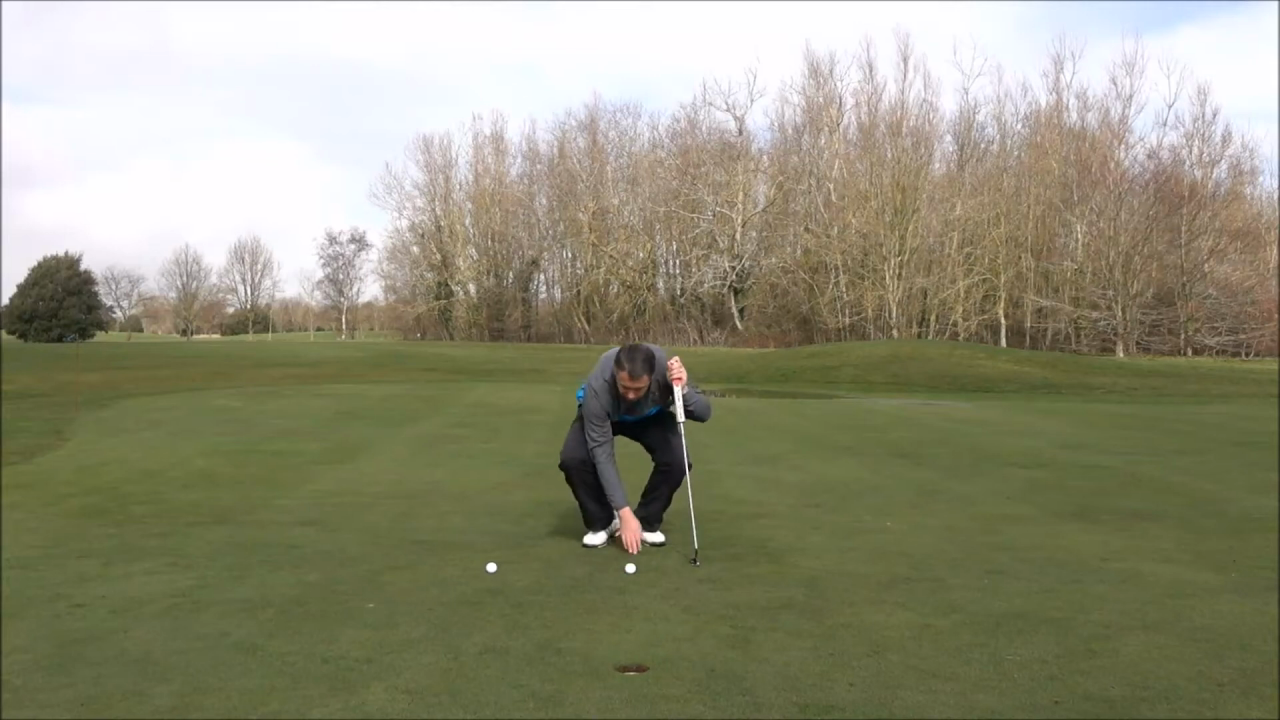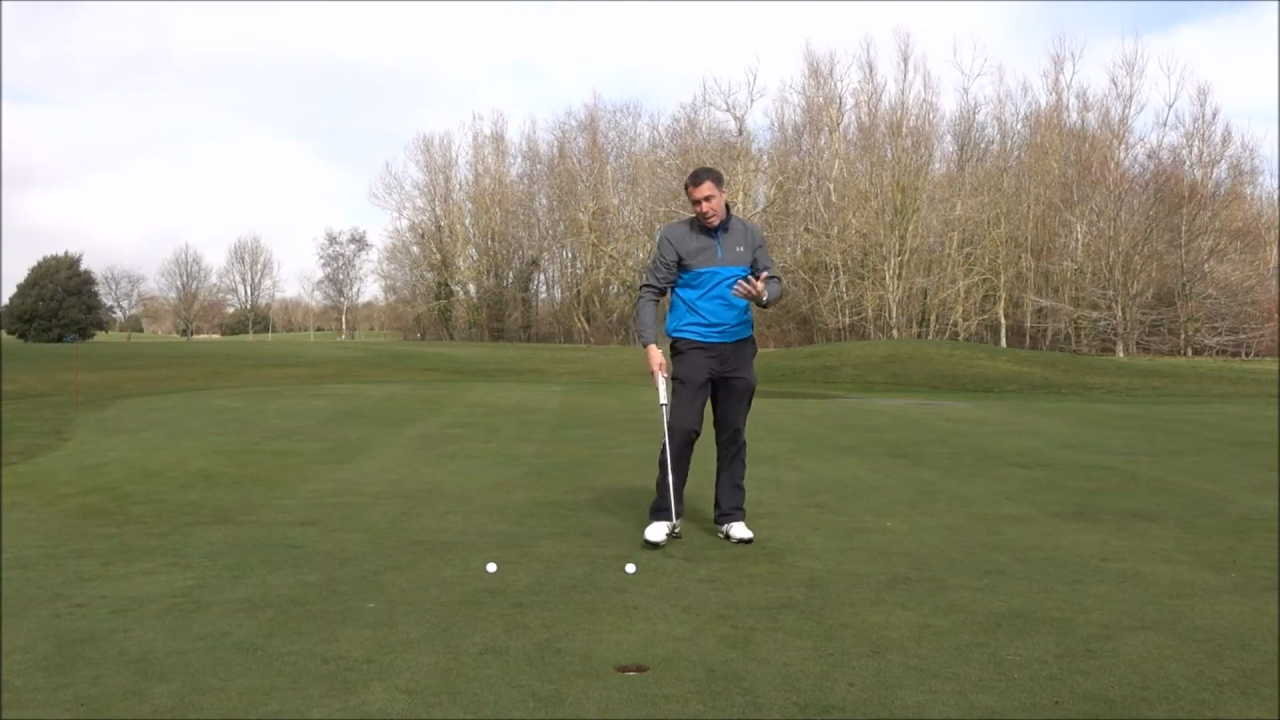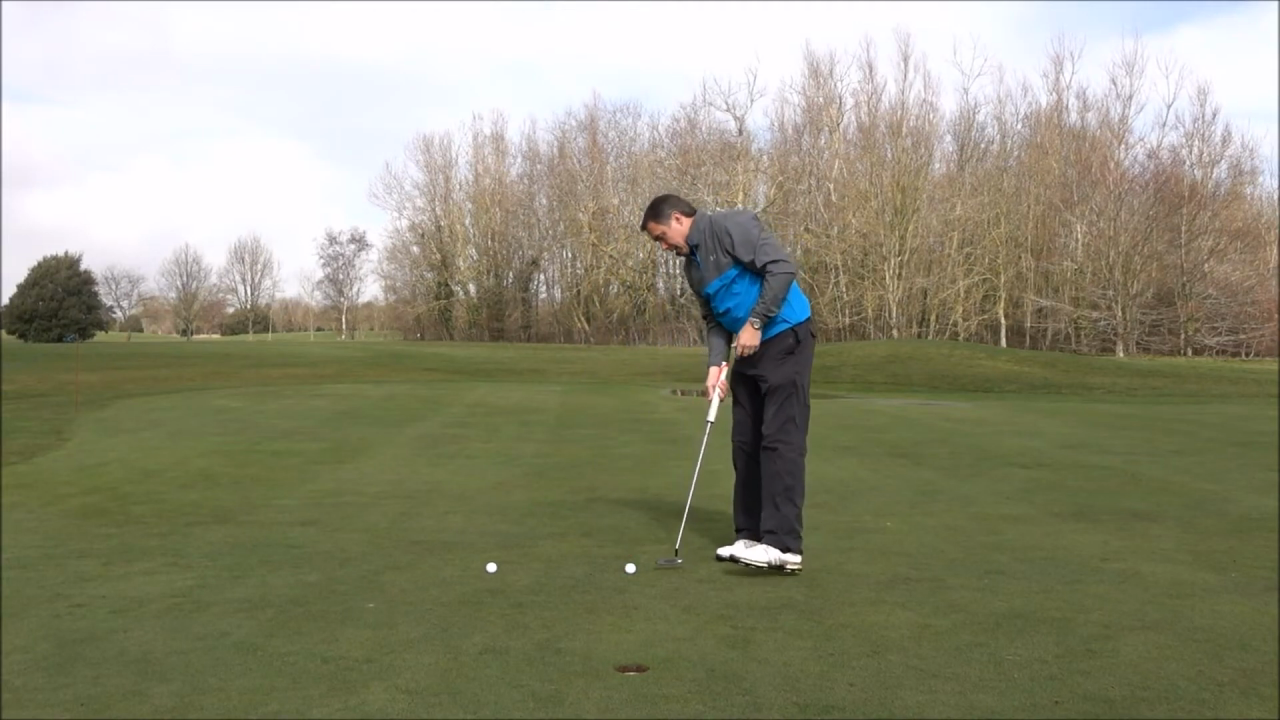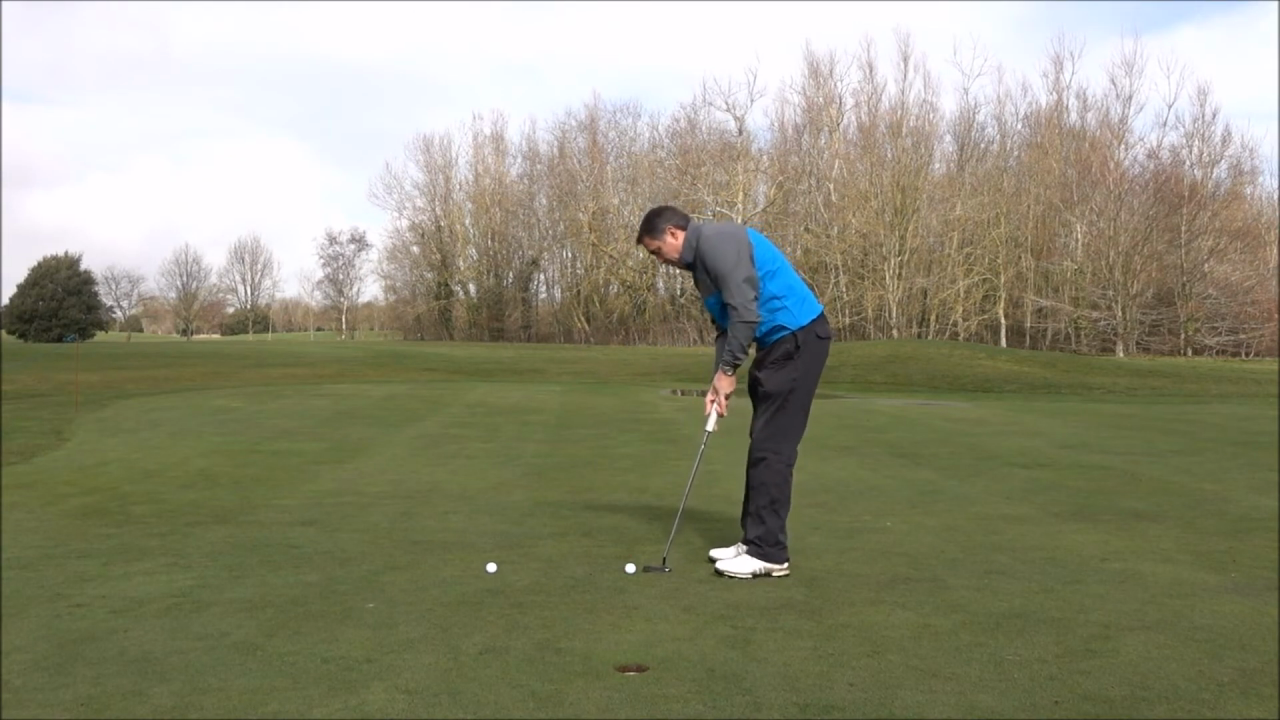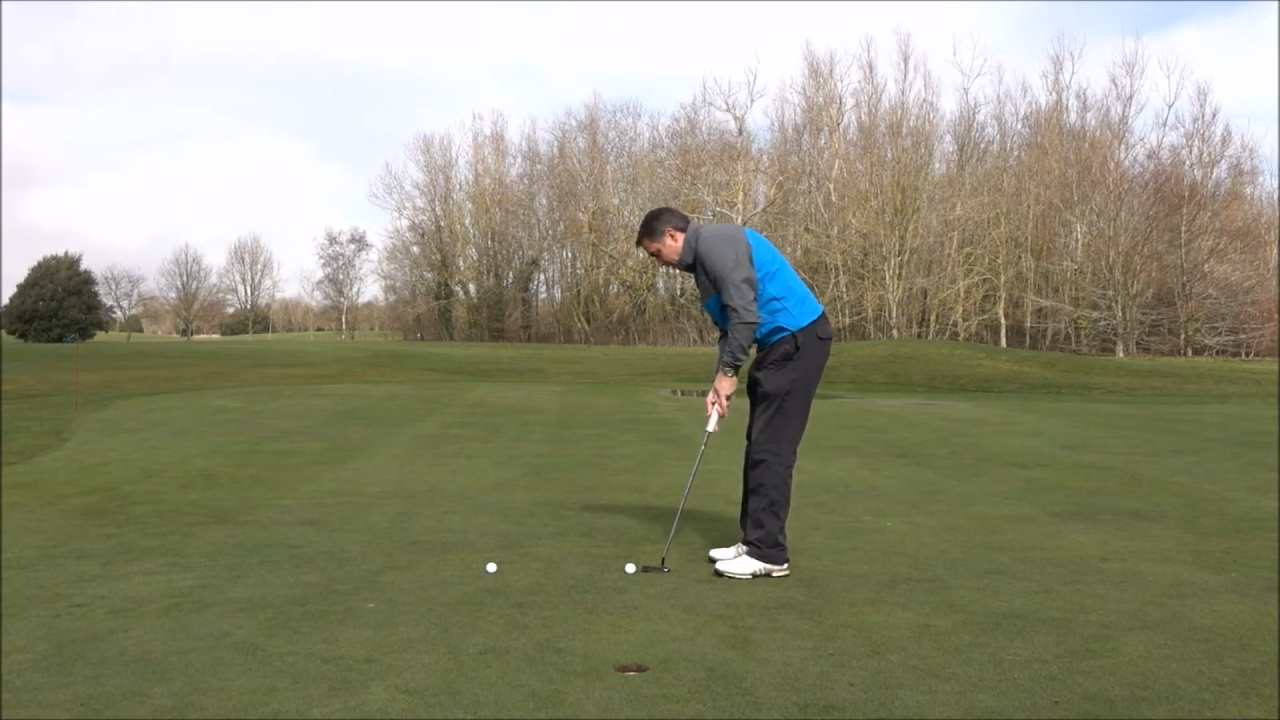
dt=1s
person 1, frame 1
left shoulder: (666, 365)
right shoulder: (599, 385)
left elbow: (703, 412)
right elbow: (602, 453)
left wrist: (683, 390)
right wrist: (624, 512)
left hip: (652, 417)
right hip: (603, 418)
left knee: (676, 460)
right knee: (573, 459)
left ankle: (648, 521)
right ankle: (601, 522)
person 1, frame 2
left shoulder: (750, 234)
right shoulder: (674, 236)
left elbow: (772, 283)
right elbow: (649, 293)
left wrist: (762, 294)
right wrist: (650, 344)
left hip: (738, 347)
right hip: (691, 348)
left knee: (732, 435)
right knee: (683, 427)
left ankle: (730, 516)
right ankle: (664, 514)
person 1, frame 3
left shoulder: (730, 226)
right shoulder: (691, 264)
left elbow: (781, 268)
right elbow: (714, 320)
left wrist: (755, 323)
right wrist: (715, 365)
left hip: (783, 338)
right hip: (748, 350)
left knee: (780, 437)
right knee: (746, 442)
left ankle: (782, 544)
right ankle: (752, 534)
person 1, frame 4
left shoulder: (716, 241)
right shoulder: (702, 262)
left elbow: (746, 311)
right elbow: (727, 323)
left wrist: (727, 371)
right wrist: (718, 380)
left hip: (797, 337)
right hip: (781, 341)
left knee: (772, 446)
right knee: (764, 444)
left ankle: (769, 553)
right ankle: (757, 542)
person 1, frame 5
left shoulder: (715, 243)
right shoulder: (703, 260)
left elbow: (745, 313)
right elbow: (730, 322)
left wrist: (727, 372)
right wrist: (721, 380)
left hip: (797, 338)
right hip: (782, 341)
left knee: (770, 448)
right knee: (759, 445)
left ankle: (769, 553)
right ankle: (755, 541)
